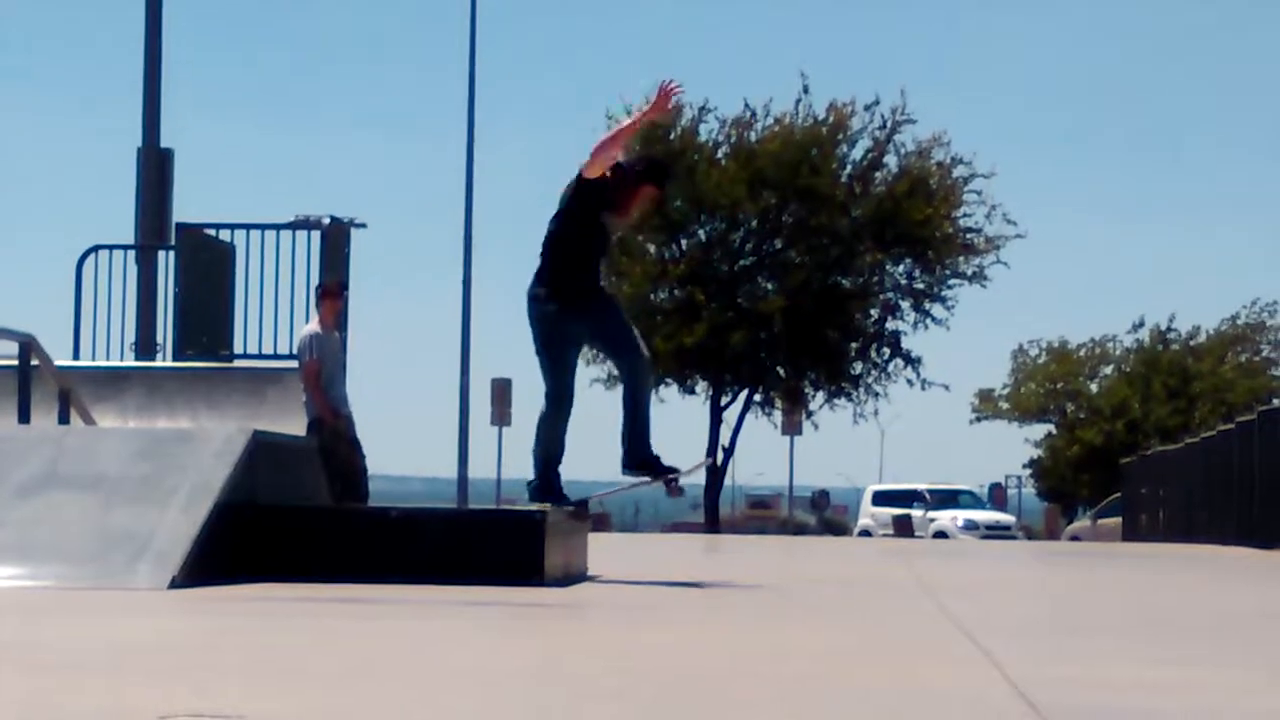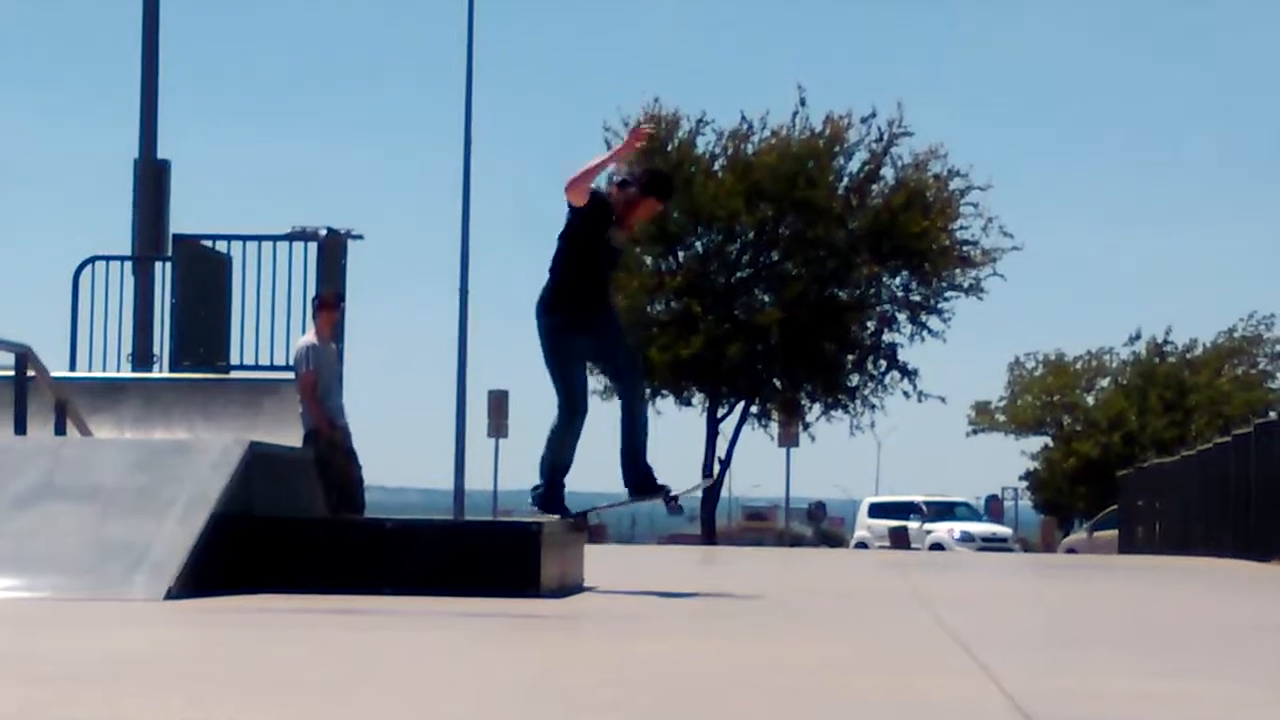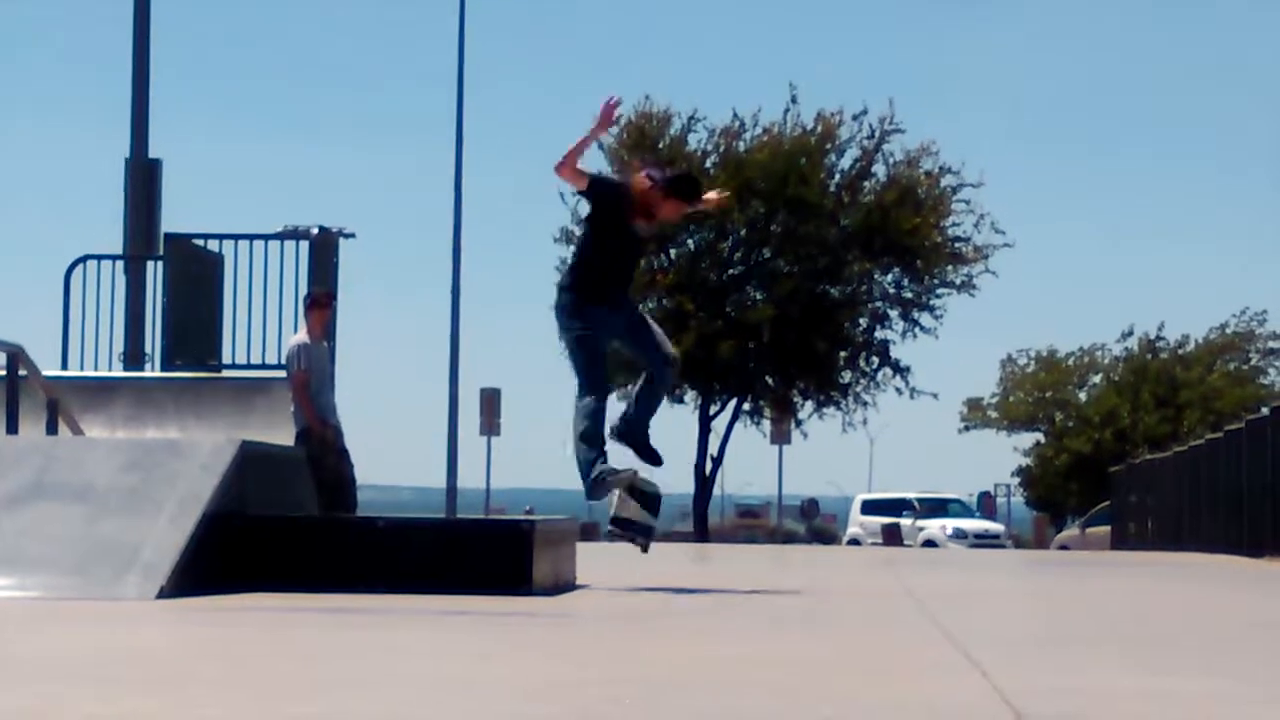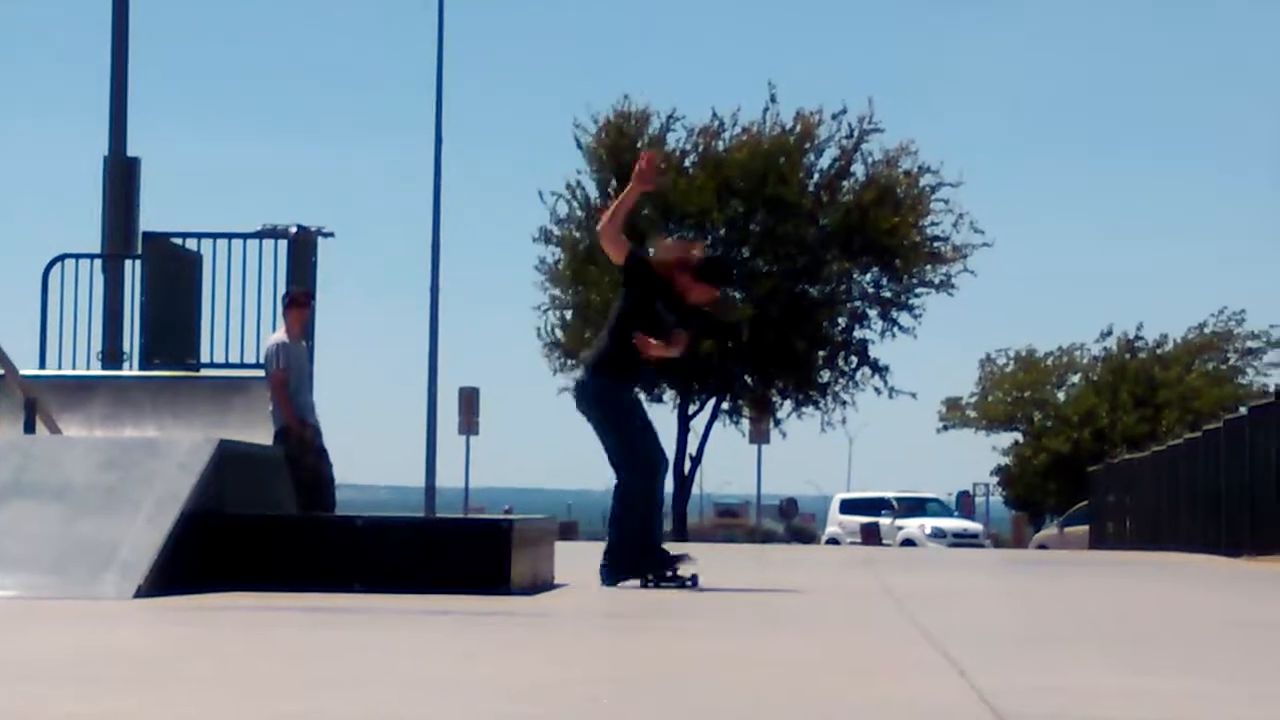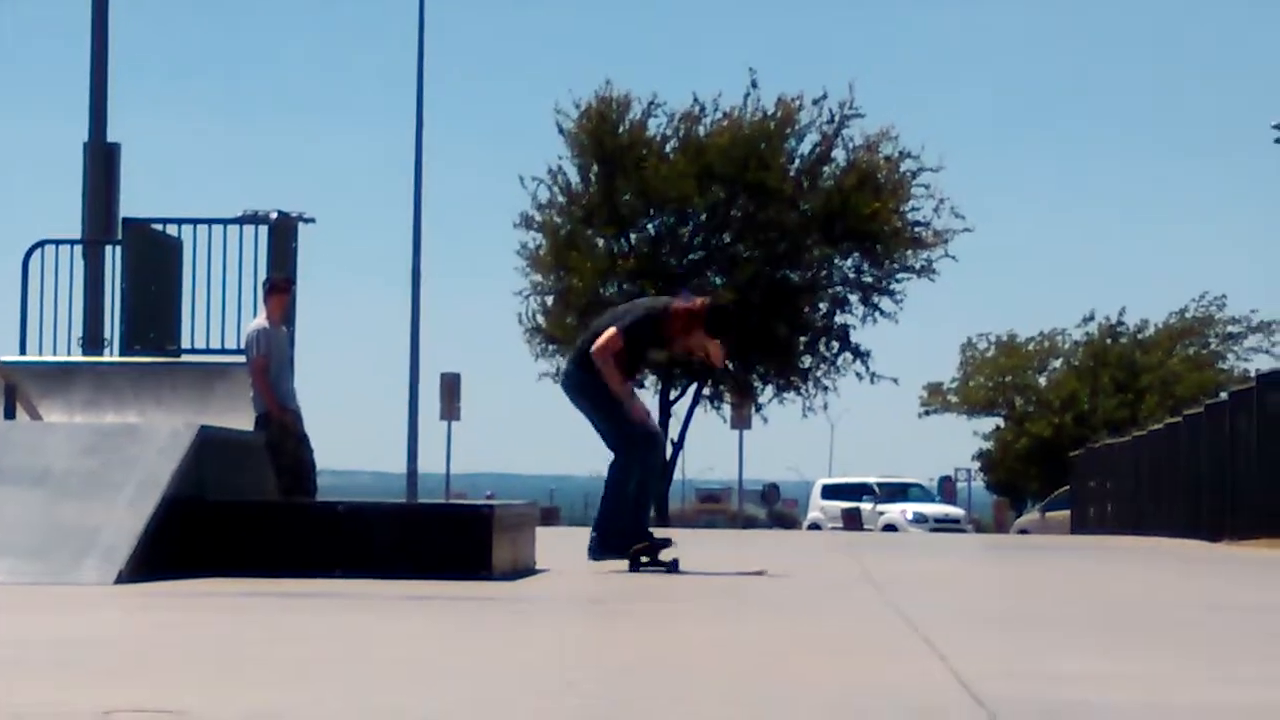
dt=0.3s
person 1, frame 1
left shoulder: (612, 209)
right shoulder: (590, 192)
right elbow: (600, 155)
right wrist: (648, 116)
left hip: (588, 297)
right hip: (553, 306)
left knee: (639, 365)
right knee: (560, 399)
left ankle: (638, 458)
right ankle: (545, 484)
person 1, frame 2
left shoulder: (618, 221)
right shoulder: (595, 209)
right elbow: (573, 188)
right wrist: (621, 151)
left hip: (599, 315)
right hip: (561, 318)
left knee: (634, 392)
right knee: (573, 406)
left ankle: (639, 479)
right ankle: (548, 492)
person 1, frame 3
left shoulder: (655, 207)
right shoulder: (614, 197)
left elbow: (682, 204)
right elbow: (564, 170)
left wrist: (701, 202)
right wrist: (598, 130)
left hip: (615, 303)
right hip: (579, 301)
left knee: (666, 363)
right knee: (595, 385)
left ankle: (632, 428)
right ankle: (595, 470)
person 1, frame 4
left shoulder: (684, 308)
right shoulder: (651, 275)
left elbow: (677, 348)
right elbow: (607, 232)
left wrist: (663, 348)
right wrist: (636, 186)
left hip: (618, 390)
right hip: (601, 386)
left knee: (653, 466)
right knee: (636, 471)
left ankle: (645, 553)
right ankle: (618, 563)
person 1, frame 5
left shoulder: (681, 327)
right shoulder: (650, 317)
right elbow: (599, 350)
right wrist: (629, 401)
left hip: (608, 377)
right hip: (585, 375)
left knee: (651, 445)
right knee: (632, 447)
left ankle: (634, 533)
right ankle: (606, 539)
person 2, frame 1
left shoulder: (335, 335)
right shoulder: (312, 335)
right elbow: (311, 381)
left wrist: (344, 416)
right wrist: (331, 419)
left hip: (341, 419)
right hip: (324, 421)
left knee: (356, 475)
right knee: (332, 479)
person 2, frame 2
left shoulder: (331, 346)
right shoulder: (308, 346)
right elbow: (307, 393)
left wrist: (340, 427)
right wrist: (327, 429)
left hip: (337, 429)
right hip: (321, 432)
left knee: (352, 486)
right knee: (328, 490)
person 2, frame 3
left shoulder: (323, 345)
right shoulder: (300, 345)
right elbow: (299, 391)
left wrist: (332, 426)
right wrist: (319, 429)
left hip: (329, 428)
right hip: (312, 431)
left knee: (344, 484)
right knee: (321, 489)
person 2, frame 4
left shoulder: (302, 344)
right shoulder: (278, 344)
right elbow: (278, 390)
left wrist: (311, 425)
right wrist: (297, 428)
left hip: (308, 427)
right hip: (291, 430)
left knee: (323, 483)
right knee: (299, 488)
person 2, frame 5
left shoulder: (282, 330)
right shoulder: (259, 330)
right elbow: (258, 375)
left wrist: (292, 410)
right wrist: (278, 413)
left hip: (289, 412)
right hip: (272, 415)
left knee: (304, 469)
right knee: (281, 473)
